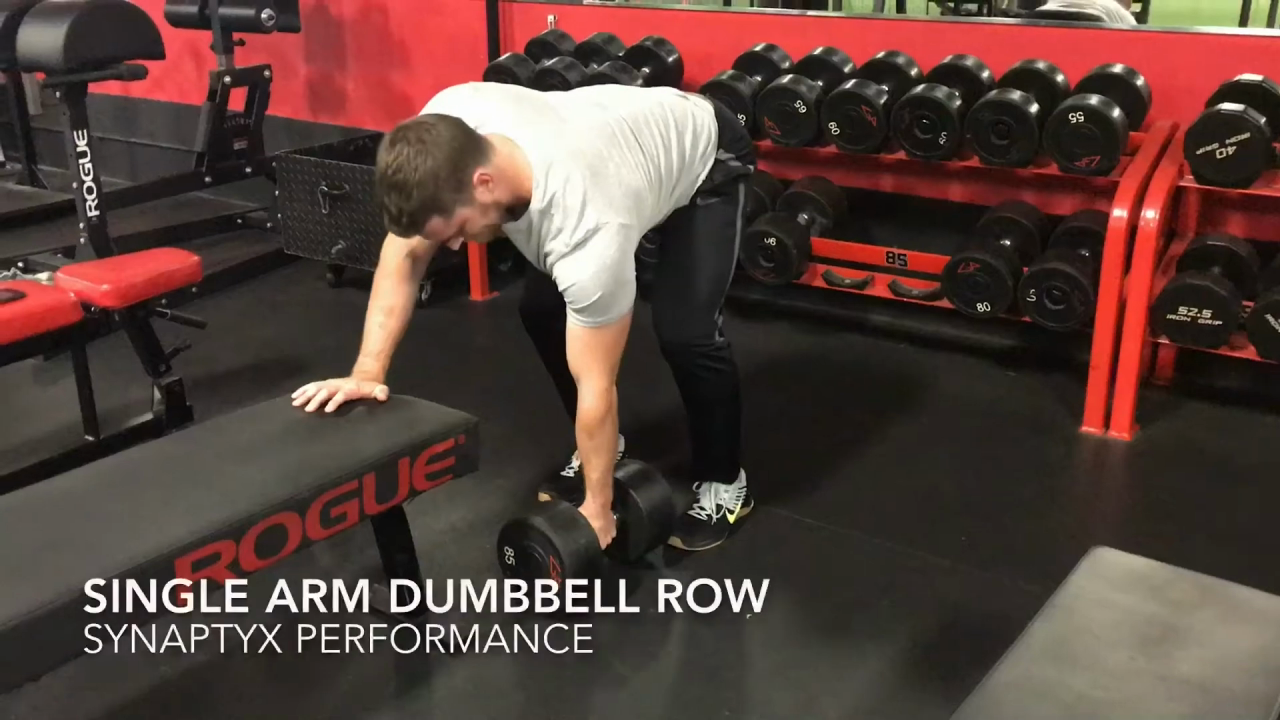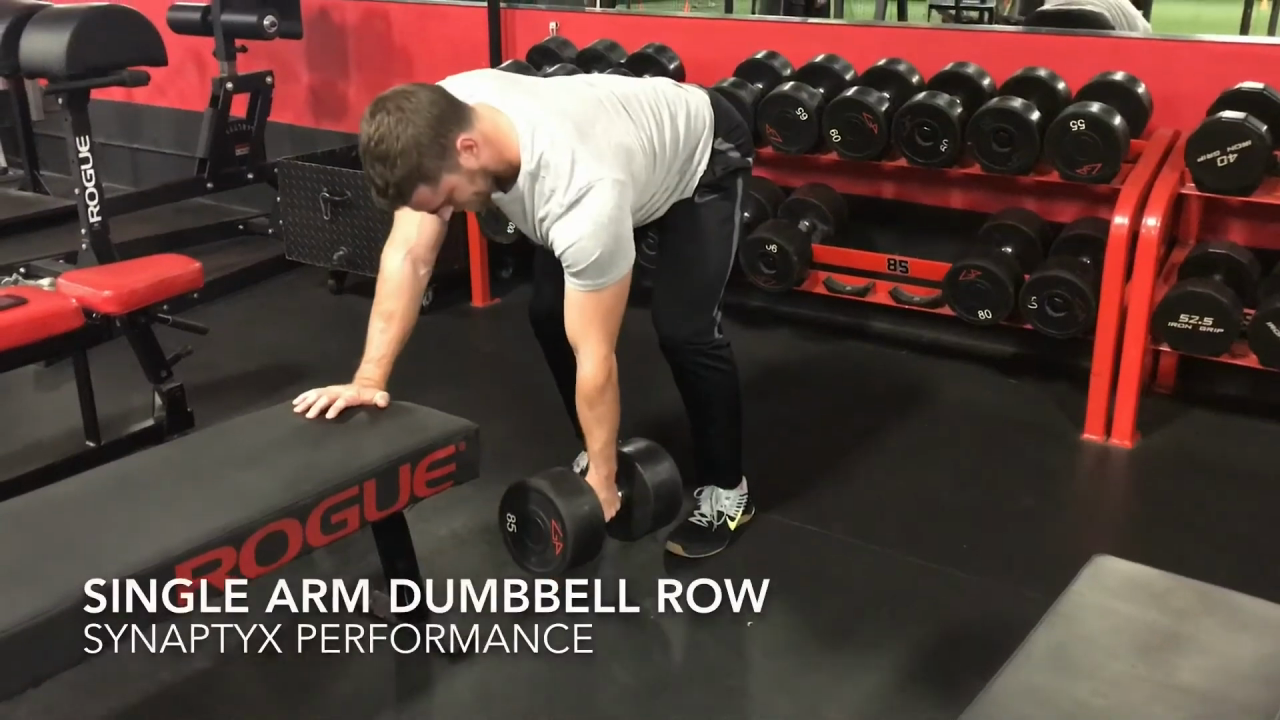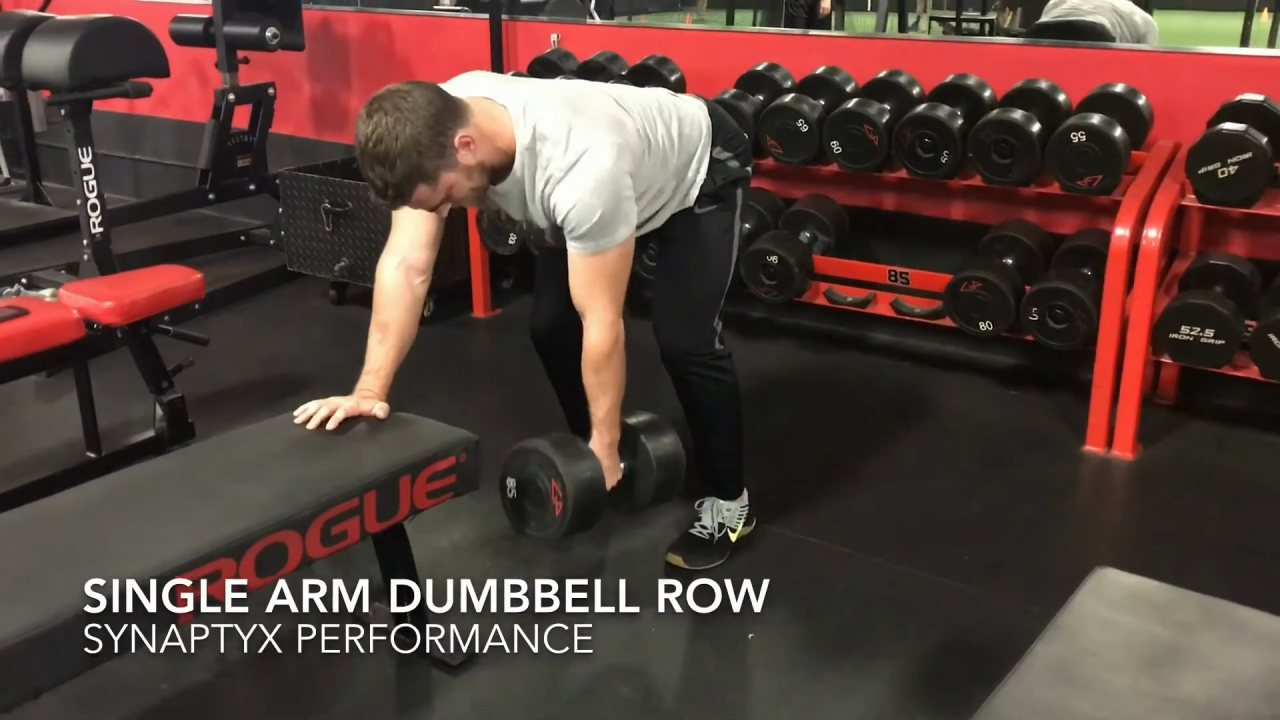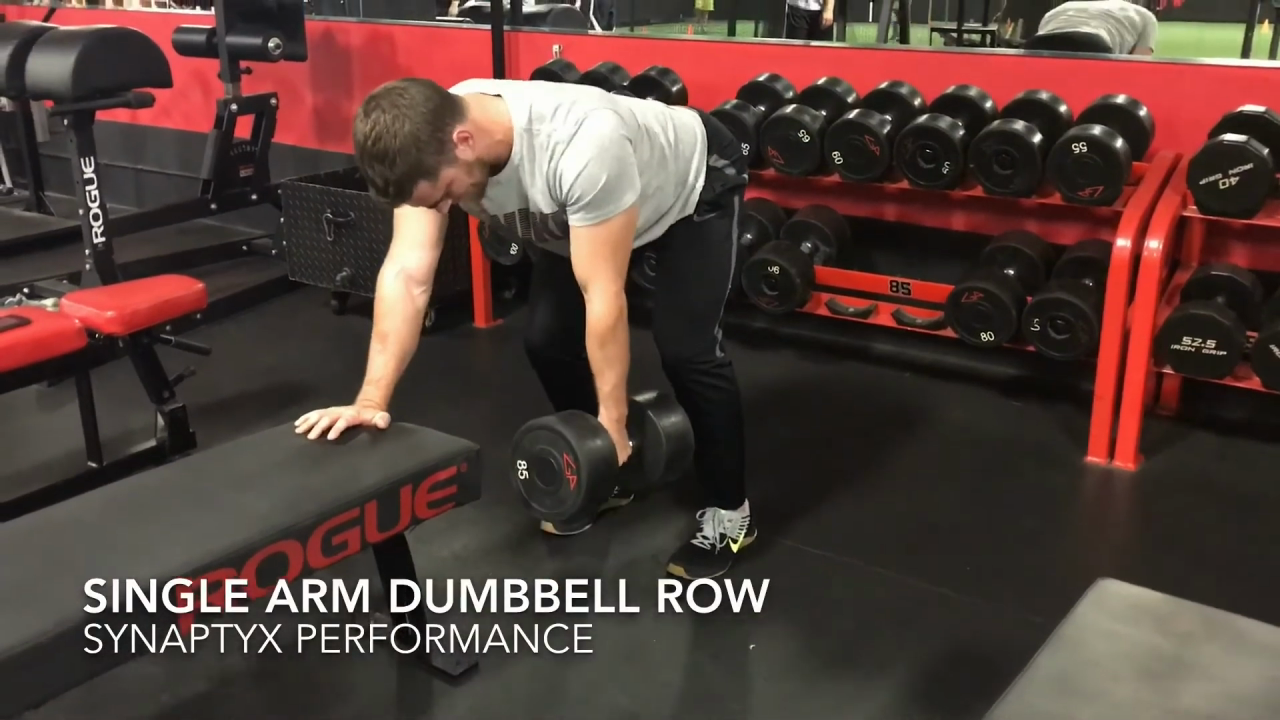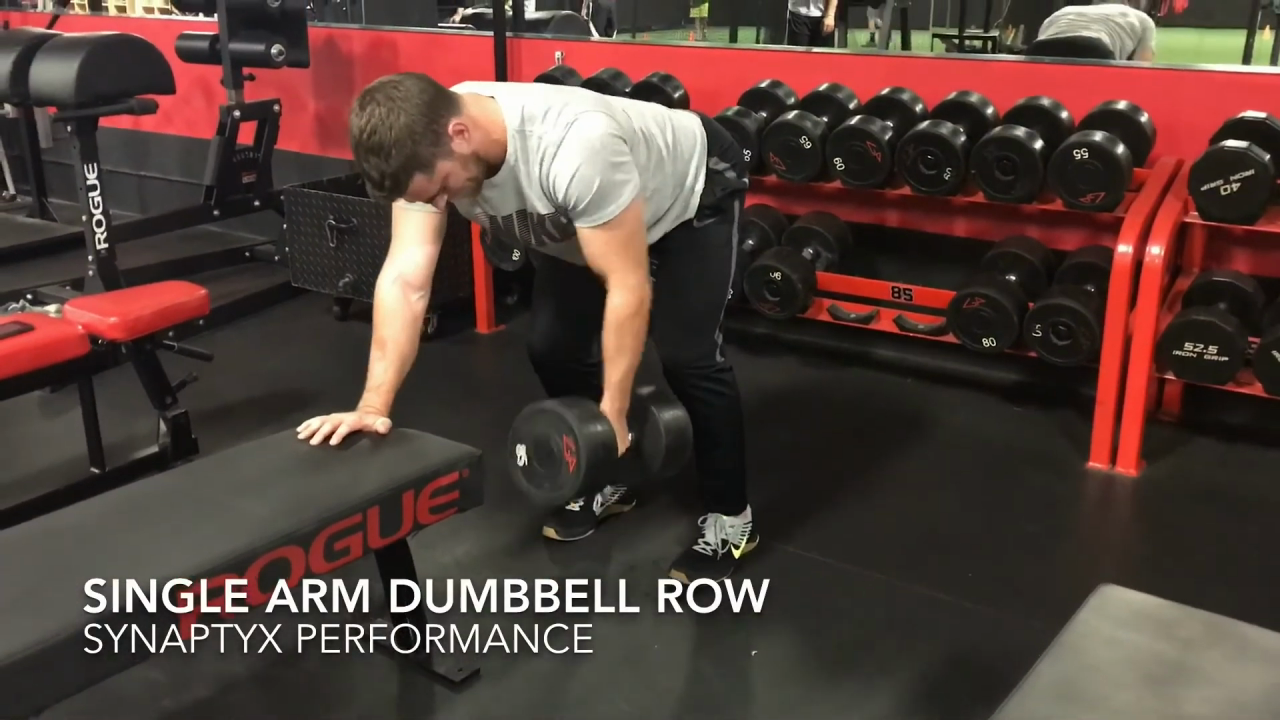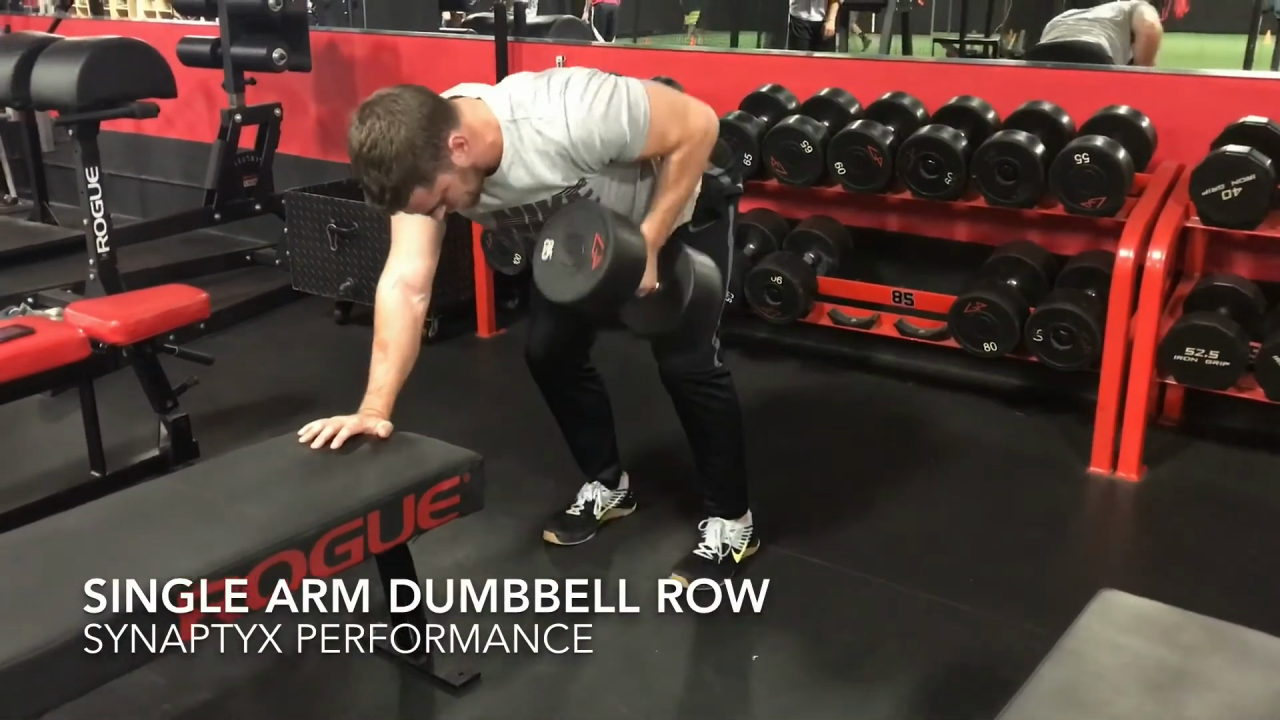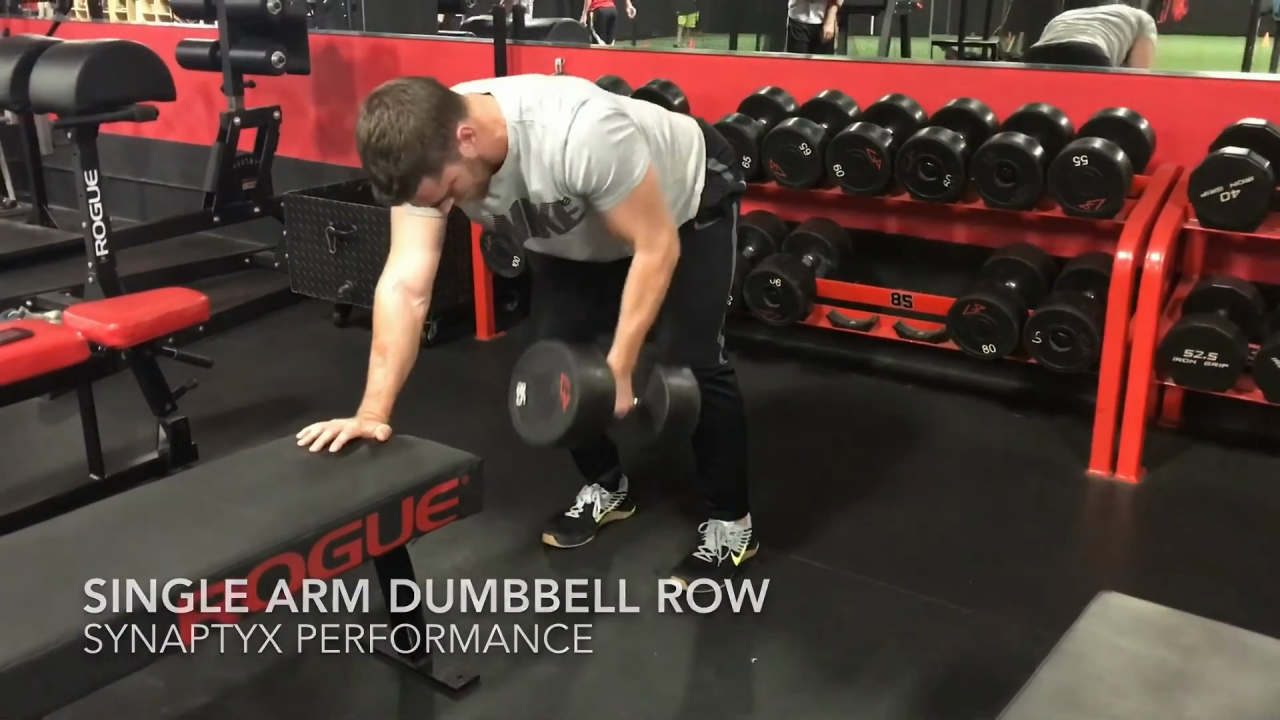
dt=0.5s
person 1, frame 1
left shoulder: (587, 228)
right shoulder: (445, 132)
left elbow: (596, 387)
right elbow: (405, 252)
left wrist: (598, 509)
right wrist: (367, 373)
left hip: (705, 160)
right hip: (626, 138)
left knee: (684, 332)
right knee: (541, 311)
left ankle: (724, 483)
right ankle: (604, 448)
person 1, frame 2
left shoulder: (583, 192)
right shoulder: (437, 122)
left elbow: (595, 356)
right elbow: (409, 255)
left wrist: (602, 479)
right wrist: (369, 379)
left hip: (701, 153)
right hip: (629, 132)
left knee: (682, 329)
right knee: (549, 315)
left ankle: (726, 489)
right ankle: (600, 451)
person 1, frame 3
left shoulder: (580, 168)
right shoulder: (432, 129)
left elbow: (603, 323)
right elbow: (406, 263)
left wrist: (605, 445)
right wrist: (370, 390)
left hip: (699, 168)
right hip: (631, 173)
left knee: (684, 341)
right knee: (551, 328)
left ankle: (728, 501)
right ankle: (599, 467)
person 1, frame 4
left shoulder: (582, 145)
right shoulder: (428, 143)
left elbow: (603, 297)
right elbow: (408, 274)
left wrist: (613, 423)
right wrist: (372, 400)
left hip: (695, 183)
left knee: (684, 351)
right knee: (547, 341)
left ankle: (729, 512)
person 1, frame 5
left shoulder: (574, 146)
right shoulder: (423, 149)
left elbow: (629, 285)
right elbow: (405, 278)
left wrist: (615, 414)
right wrist: (373, 406)
left hip: (695, 187)
left knee: (686, 357)
right knee: (551, 349)
left ankle: (731, 519)
right ankle: (606, 481)
person 1, frame 6
left shoulder: (572, 115)
right shoulder: (421, 152)
left elbow: (698, 126)
right elbow: (406, 284)
left wrist: (646, 245)
right wrist: (374, 409)
left hip: (684, 199)
left knee: (685, 362)
right knee: (548, 352)
left ankle: (731, 522)
right ankle: (607, 484)
person 1, frame 7
left shoulder: (579, 133)
right shoulder: (426, 149)
left elbow: (655, 250)
right elbow: (406, 283)
left wrist: (619, 368)
right wrist: (373, 412)
left hip: (689, 194)
left knee: (689, 358)
left ankle: (731, 524)
right ankle: (605, 487)
